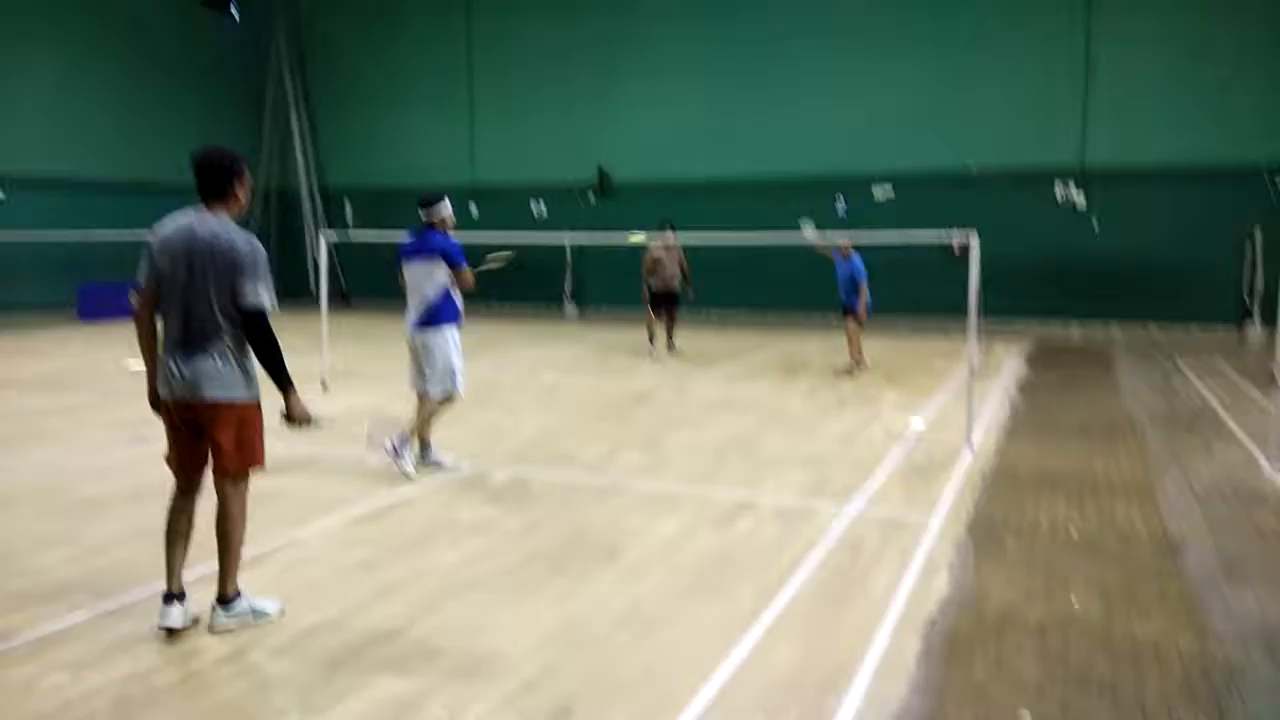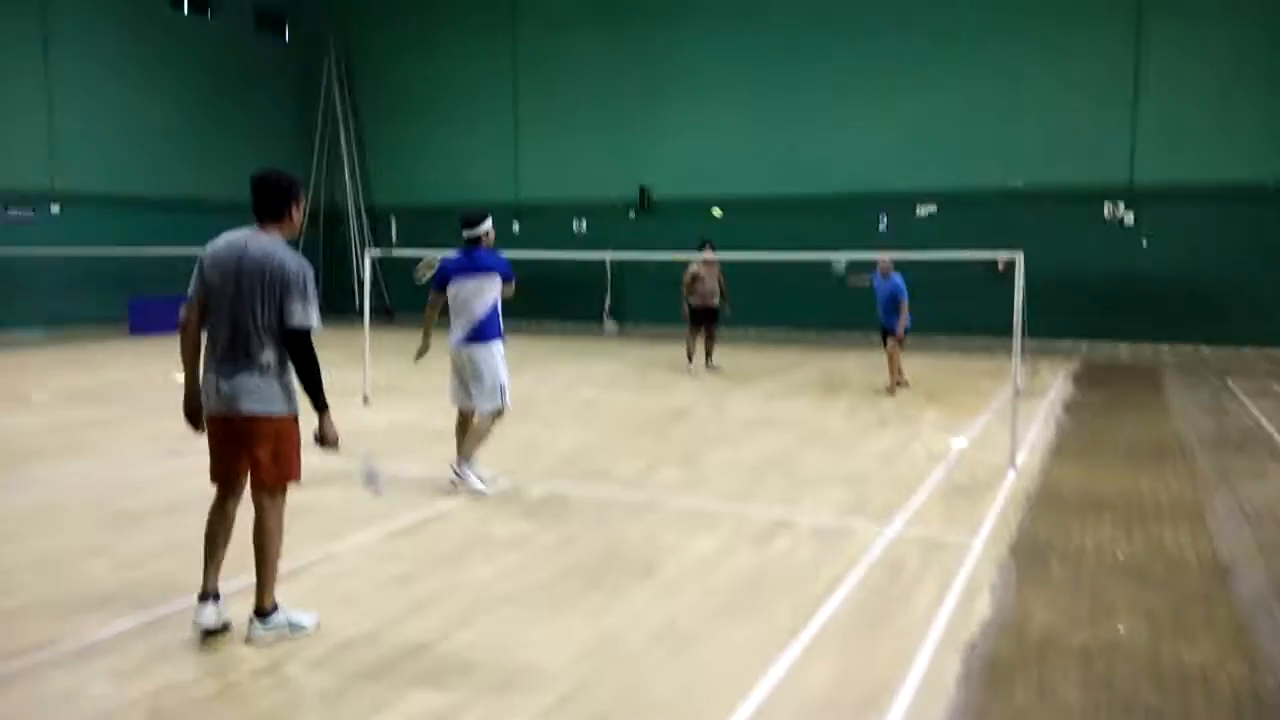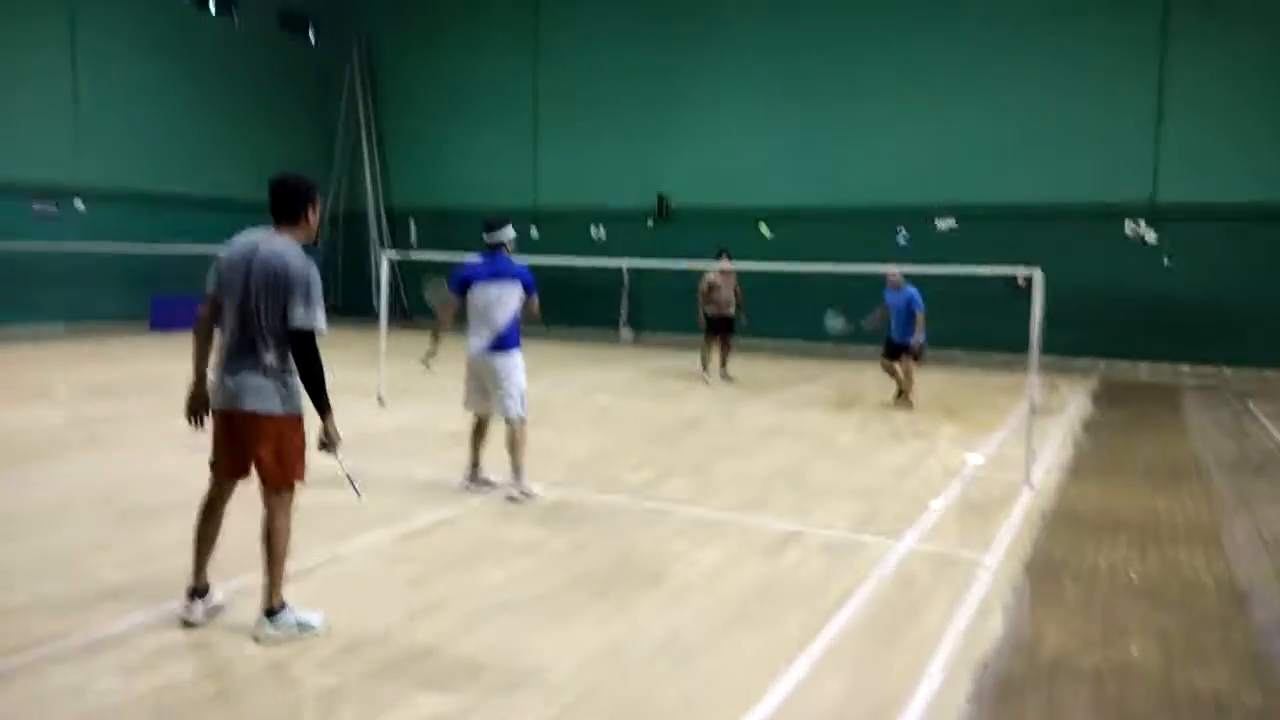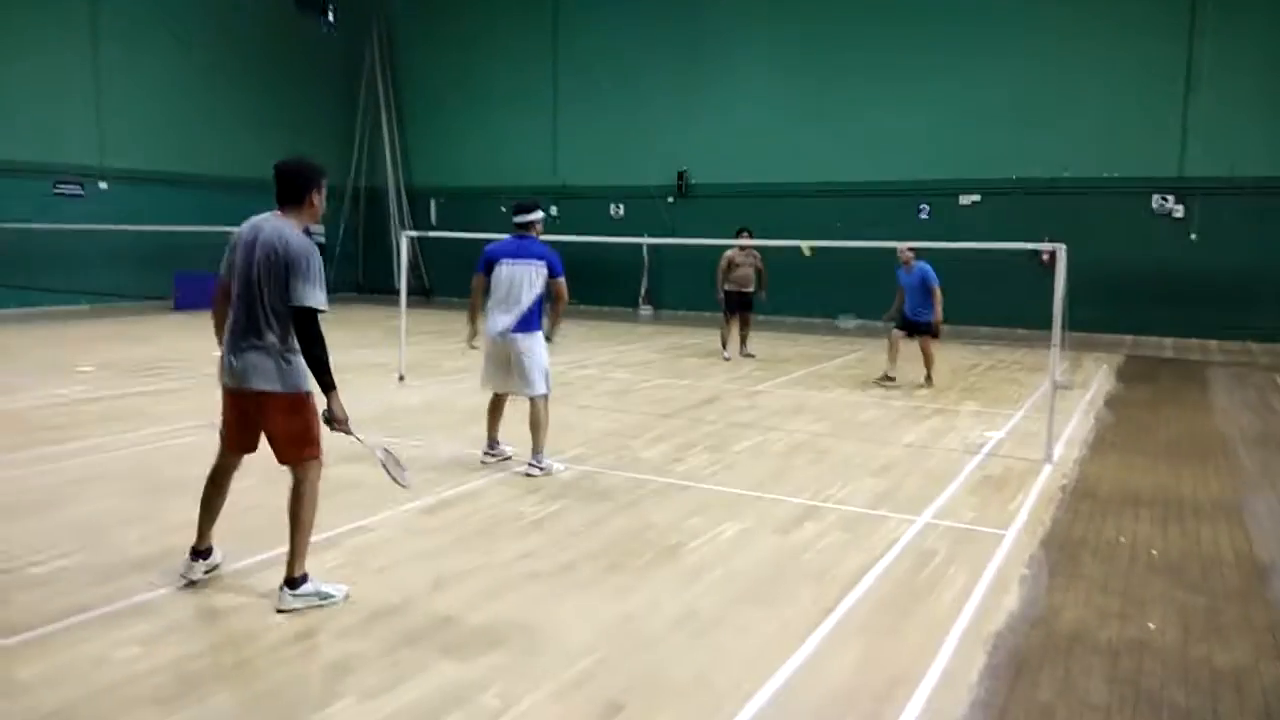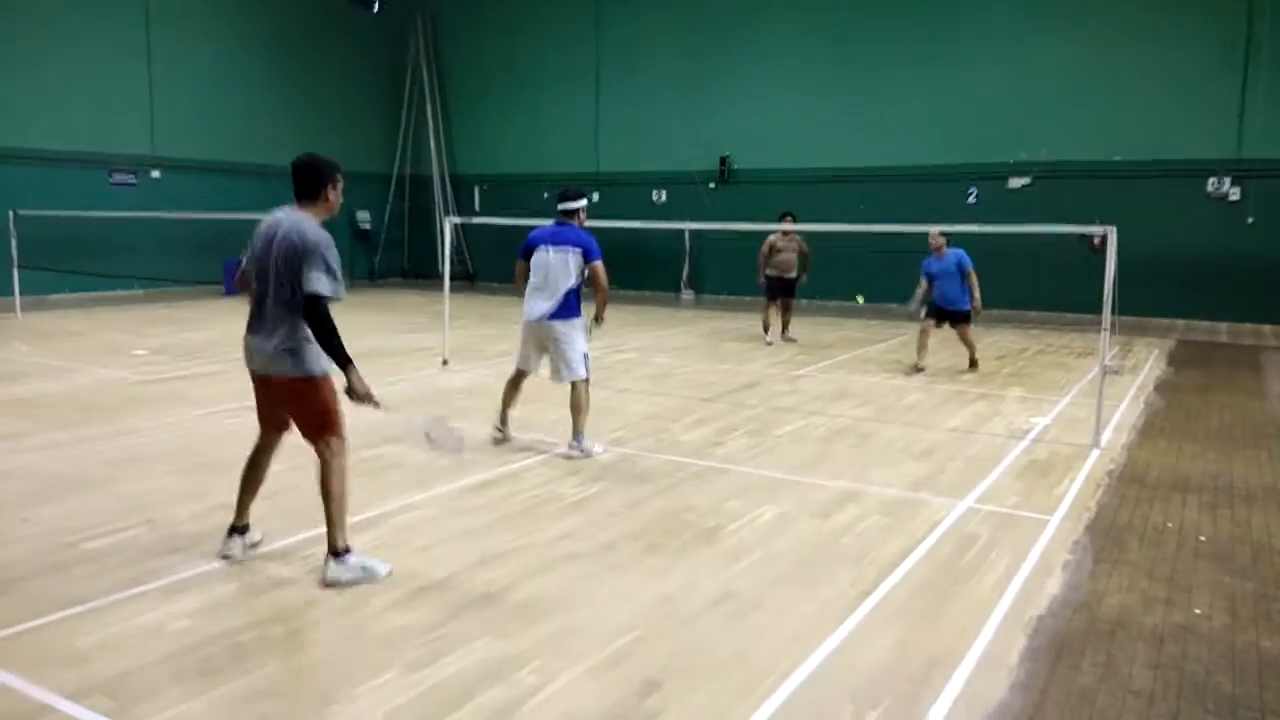
dt=0.2s
person 1, frame 1
left shoulder: (163, 234)
right shoulder: (243, 246)
left elbow: (143, 311)
right elbow: (256, 328)
left wrist: (154, 377)
right wrist: (289, 393)
left hip: (175, 383)
right hip: (226, 387)
left knee: (185, 486)
right knee: (232, 487)
left ankle: (173, 598)
right ankle: (228, 601)
person 1, frame 2
left shoulder: (216, 249)
right shoulder: (292, 265)
left elbow: (190, 324)
right elbow: (300, 348)
left wrist: (192, 389)
right wrist: (323, 414)
left hip: (218, 396)
right hip: (267, 402)
left knee: (225, 496)
right knee: (269, 501)
left ankle: (208, 602)
right ankle: (266, 613)
person 1, frame 3
left shoulder: (236, 247)
right shoulder: (299, 266)
left elbow: (206, 320)
right elbow: (304, 349)
left wrist: (198, 382)
right wrist: (327, 417)
left hip: (225, 392)
right hip: (271, 400)
left knee: (220, 488)
right knee: (279, 500)
left ankle: (198, 594)
right ankle: (274, 612)
person 1, frame 4
left shoulder: (247, 230)
right shoulder: (301, 249)
left elbow: (221, 298)
right elbow: (306, 327)
right wrist: (332, 394)
left hip: (237, 369)
right hip: (279, 377)
left knee: (228, 458)
right knee: (307, 470)
left ankle: (200, 554)
right ankle: (296, 582)
person 1, frame 5
left shoulder: (270, 223)
right shoulder: (316, 241)
left elbow: (243, 283)
right elbow: (316, 314)
right wrist: (351, 372)
left hip: (261, 353)
right hip: (295, 360)
left knee: (269, 437)
right knee: (333, 448)
left ankle: (238, 531)
right ankle: (340, 556)
person 2, frame 1
left shoulder: (408, 246)
right shoulder: (448, 246)
right elbow: (468, 284)
right wrist: (462, 273)
left hip: (417, 328)
right hip: (440, 330)
left knee: (427, 392)
right knee: (443, 394)
left ankle: (424, 451)
right ankle: (402, 444)
person 2, frame 2
left shoulder: (447, 266)
right shoulder: (498, 263)
left elbow: (433, 307)
right elbow: (509, 292)
left wrist: (426, 339)
left hip: (459, 346)
right hip: (485, 346)
left knee: (466, 408)
right knee: (493, 408)
left ankle: (464, 465)
right ankle: (464, 464)
person 2, frame 3
left shoulder: (466, 271)
right shoulder: (521, 272)
left elbow: (447, 310)
right elbow: (533, 311)
left wrist: (434, 343)
left hip: (477, 354)
right hip: (505, 355)
left knee: (481, 416)
right knee: (515, 418)
left ankle: (474, 473)
right ankle: (518, 481)
person 2, frame 4
left shoulder: (492, 251)
right shoulder: (547, 254)
left elbow: (476, 291)
right elbow: (562, 297)
left wrist: (473, 327)
right wrist: (552, 327)
left hip: (495, 332)
right hip: (527, 335)
left knee: (499, 391)
right knee: (538, 396)
left ankle: (492, 447)
right ankle: (537, 461)
person 2, frame 5
left shoulder: (535, 236)
right shoulder: (585, 241)
left elbow: (520, 276)
right elbow: (602, 284)
right wrist: (600, 310)
left hip: (532, 317)
right hip: (564, 321)
left knee: (521, 371)
right knee: (579, 380)
left ankle: (501, 425)
right ankle: (578, 442)
